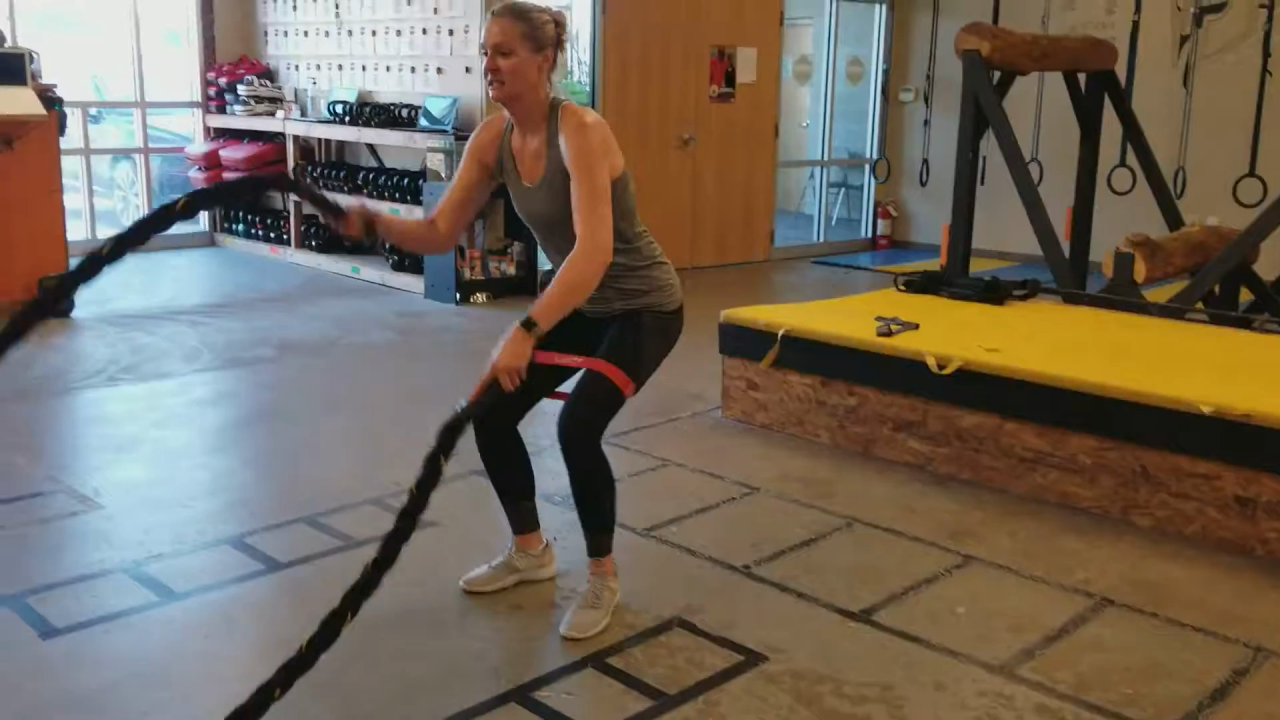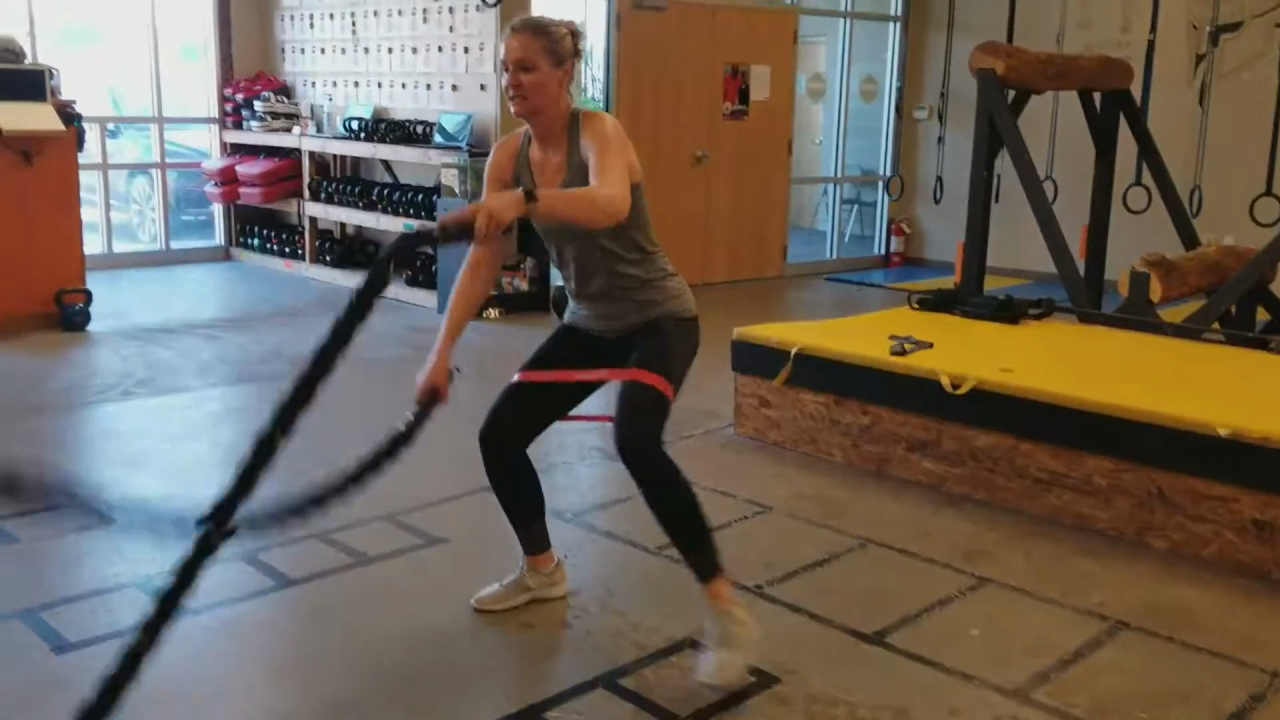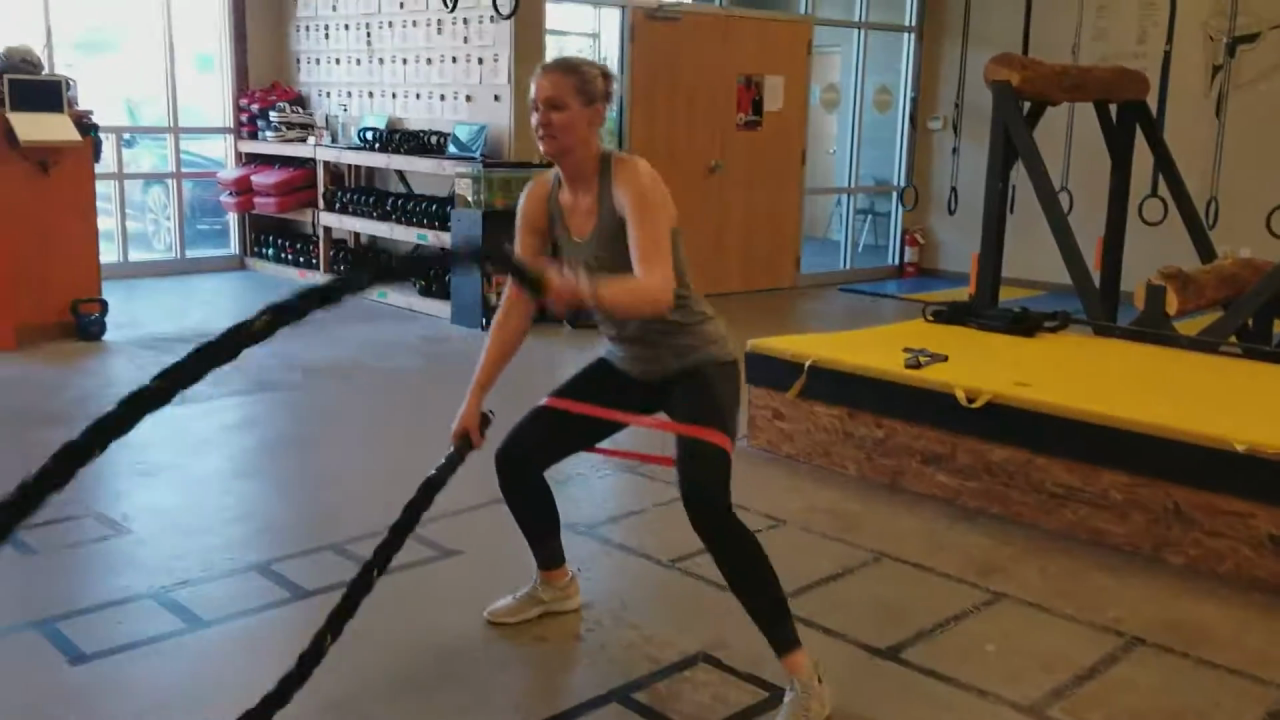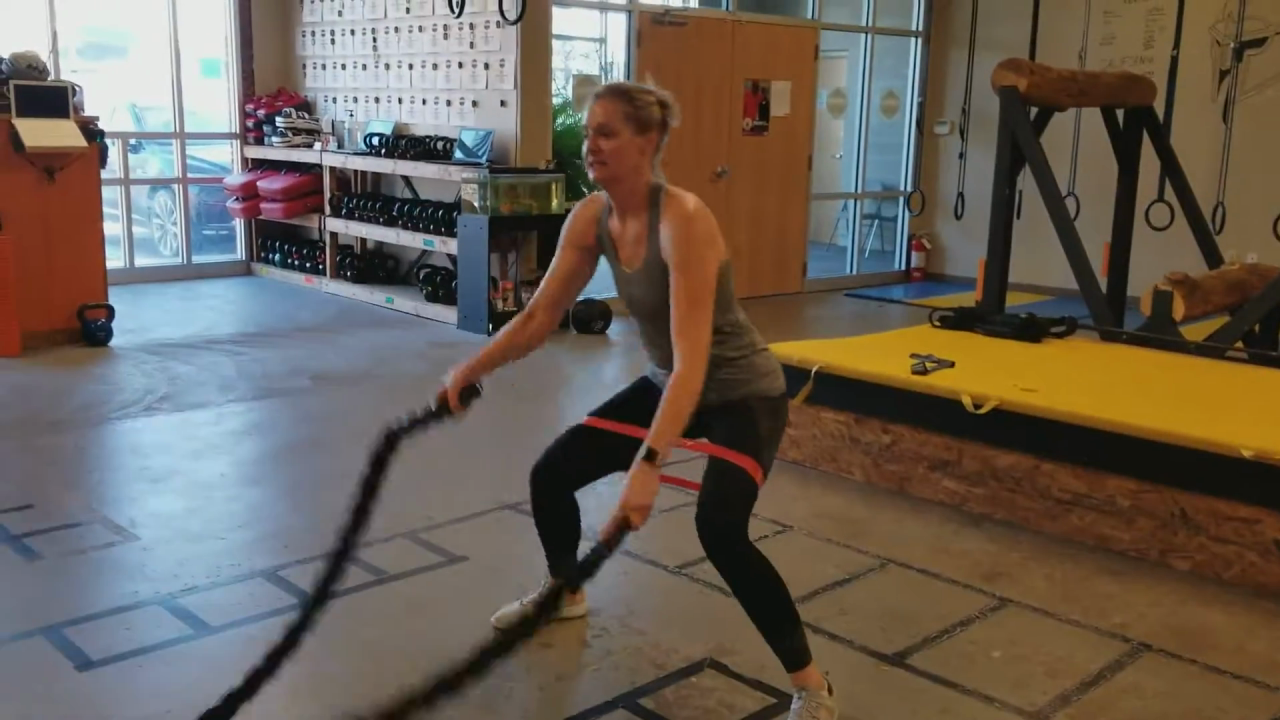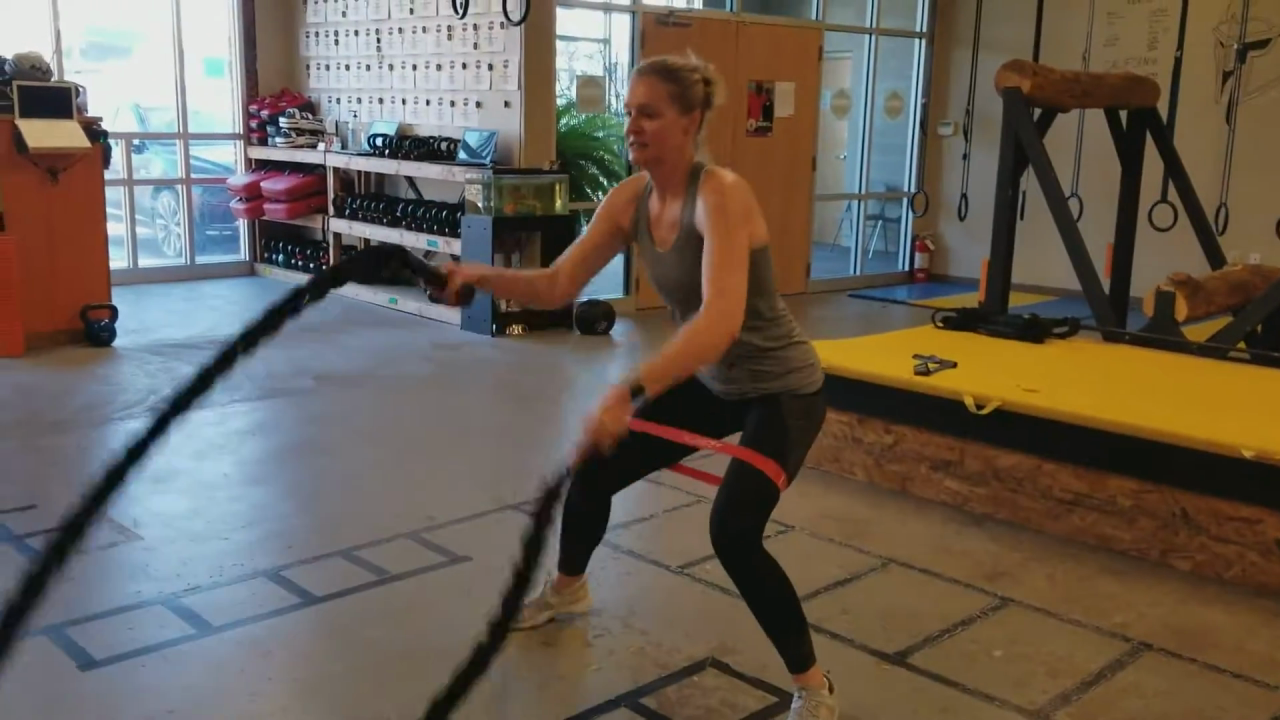
dt=0.2s
person 1, frame 1
left shoulder: (581, 130)
right shoulder: (492, 139)
left elbow: (595, 249)
right elbow: (439, 234)
left wrist: (527, 332)
right wrist: (374, 222)
left hip: (641, 302)
right hip: (578, 299)
left knee: (578, 425)
right knee: (489, 413)
left ankle: (603, 577)
right ankle: (531, 550)
person 1, frame 2
left shoulder: (597, 132)
right shoulder: (507, 154)
left elbow: (609, 204)
right elbow: (482, 261)
left wrist: (522, 202)
right wrist: (441, 351)
left hip: (655, 317)
right hip: (589, 322)
left knee: (636, 446)
right knee: (498, 434)
left ankle: (726, 612)
right ankle: (541, 570)
person 1, frame 3
left shoulder: (634, 180)
right shoulder: (540, 196)
left elbow: (657, 287)
right elbow: (516, 307)
left wrist: (588, 292)
right wrist: (475, 397)
left hip: (696, 361)
right hip: (625, 363)
left knee: (706, 504)
right knee: (515, 456)
right ankle: (555, 584)
person 1, frame 4
left shoulder: (686, 219)
right shoulder: (591, 217)
left elbow: (693, 359)
right elbow: (537, 317)
left wrist: (648, 464)
right wrist: (469, 371)
left hip: (743, 391)
right hip: (667, 381)
left knee: (720, 528)
right knee: (550, 472)
right ankle: (563, 592)
person 1, frame 5
left shoulder: (723, 194)
right shoulder: (630, 200)
left elbow: (720, 320)
right elbow: (556, 288)
left wrist: (632, 393)
right wrist: (479, 276)
left hip: (782, 387)
right hip: (707, 378)
left knee: (733, 531)
right knee: (591, 469)
right ankle: (567, 588)
